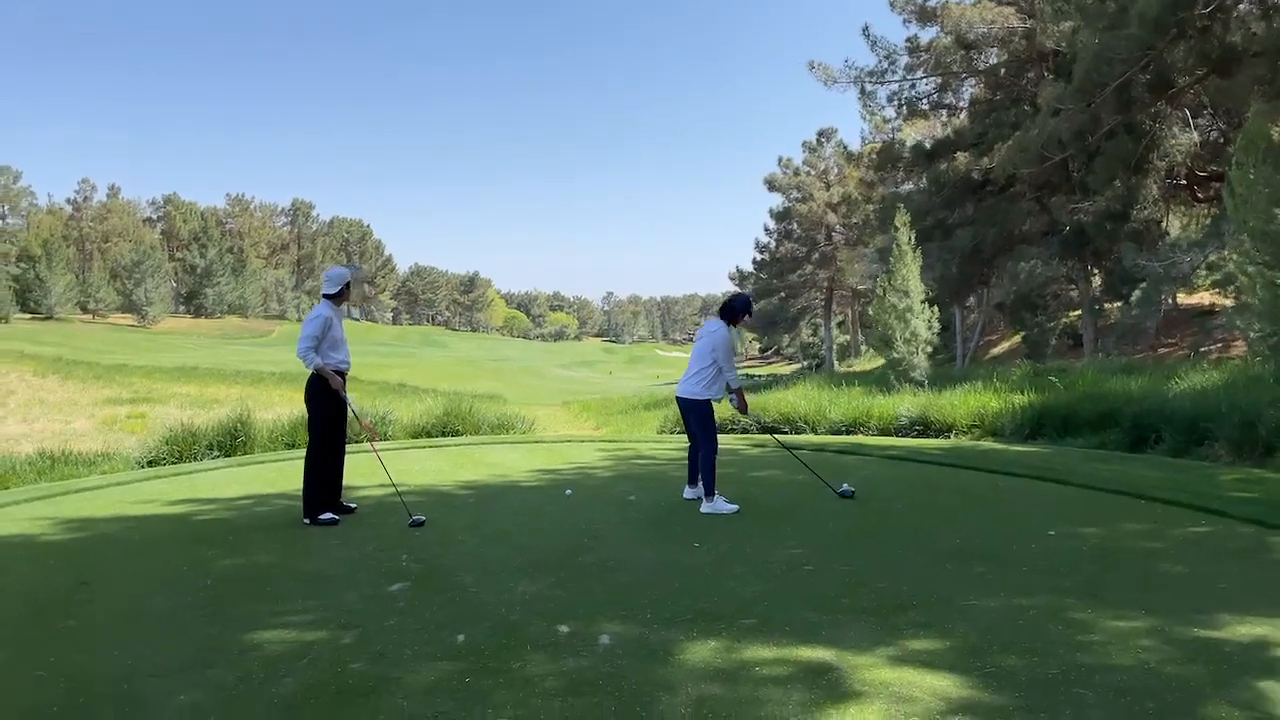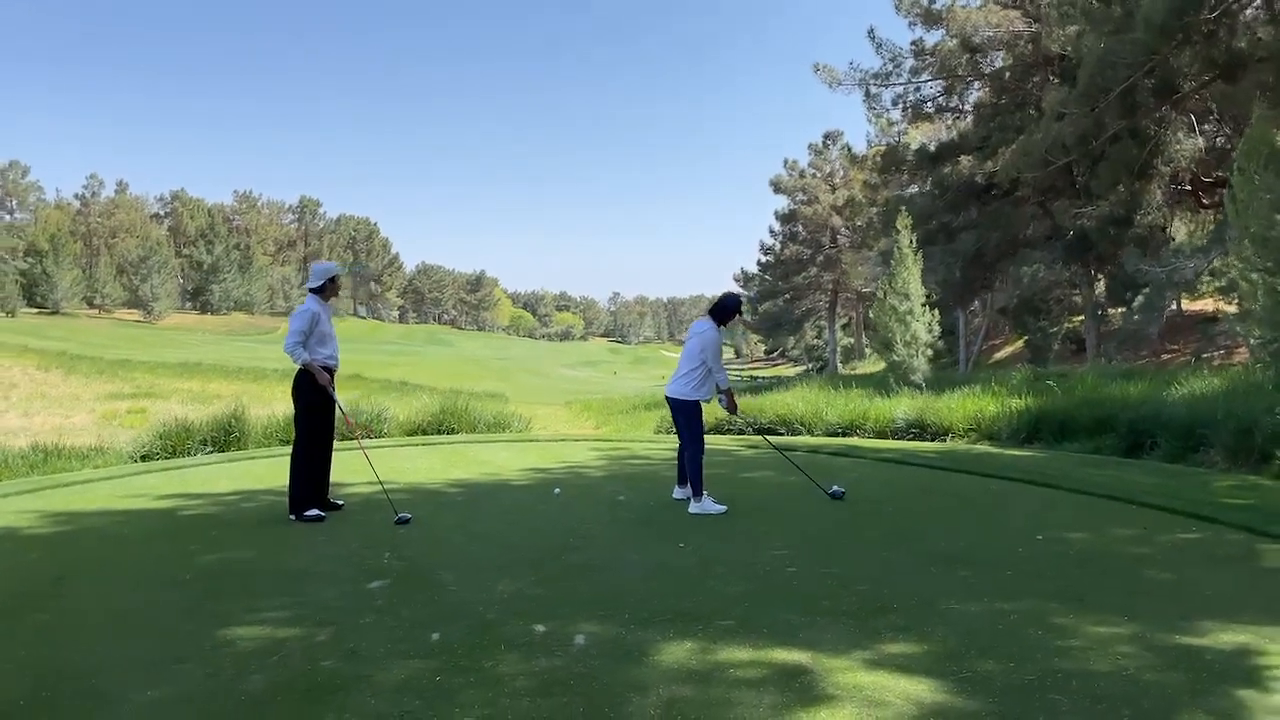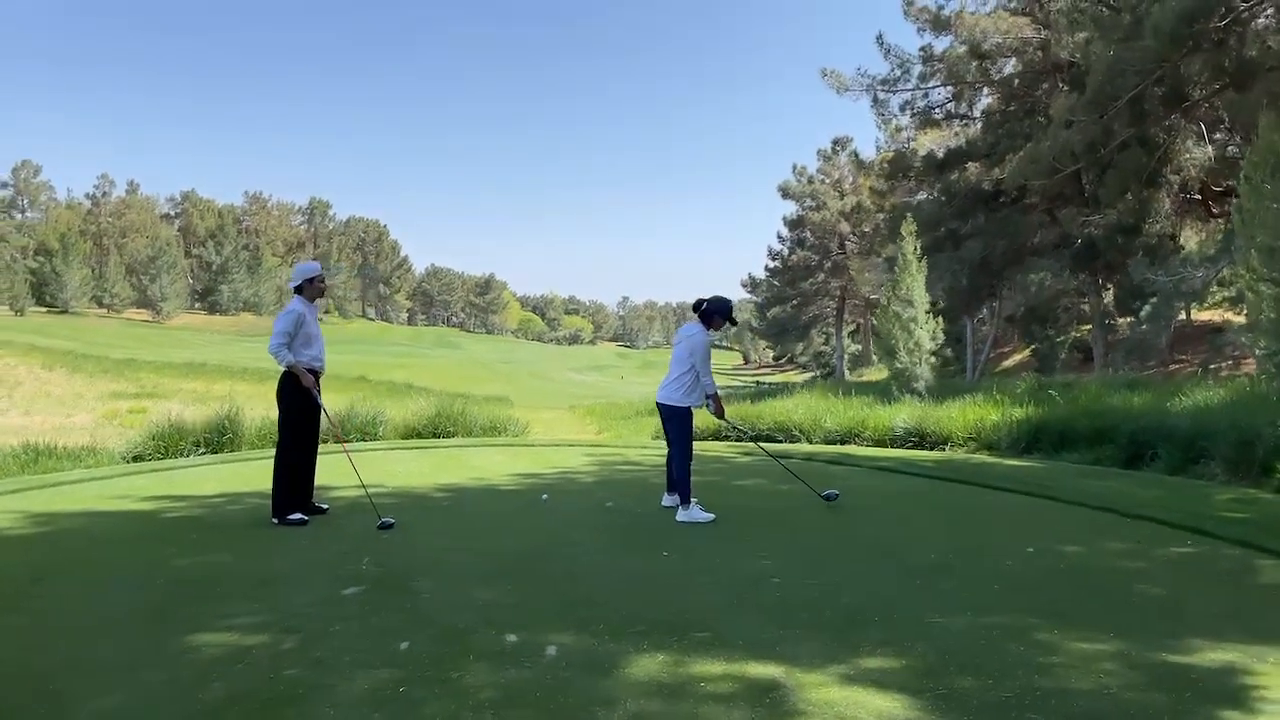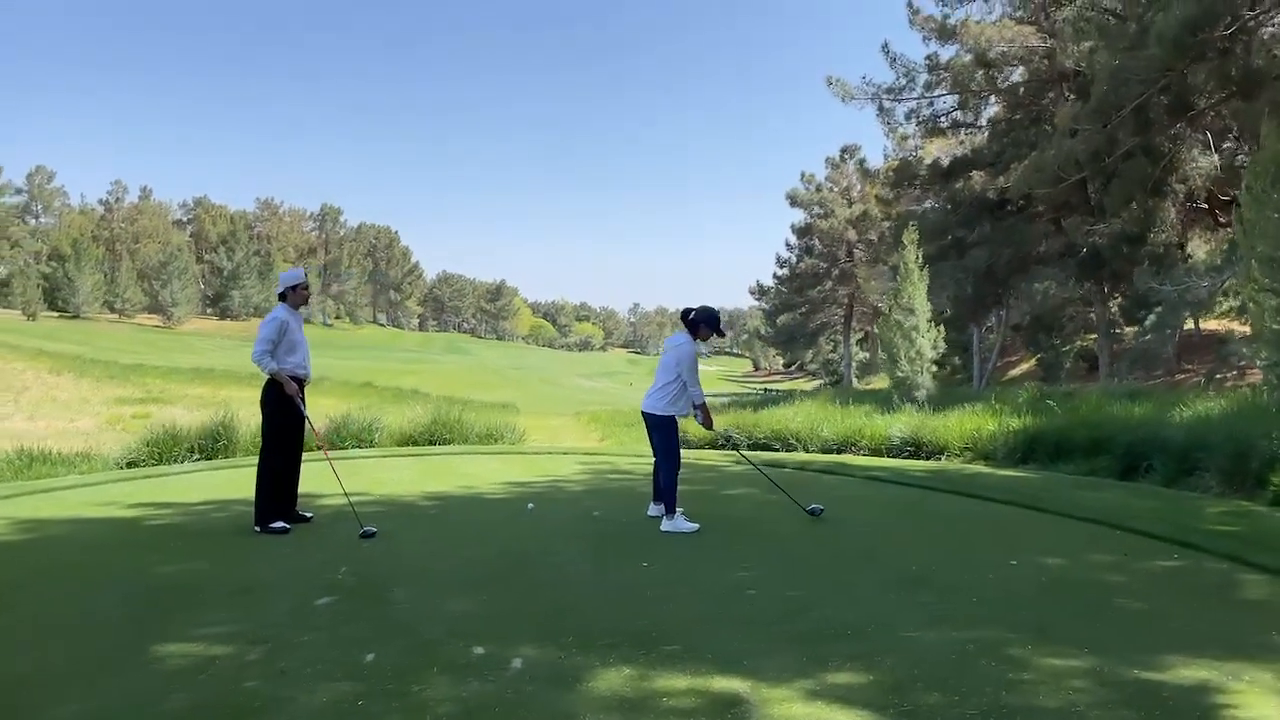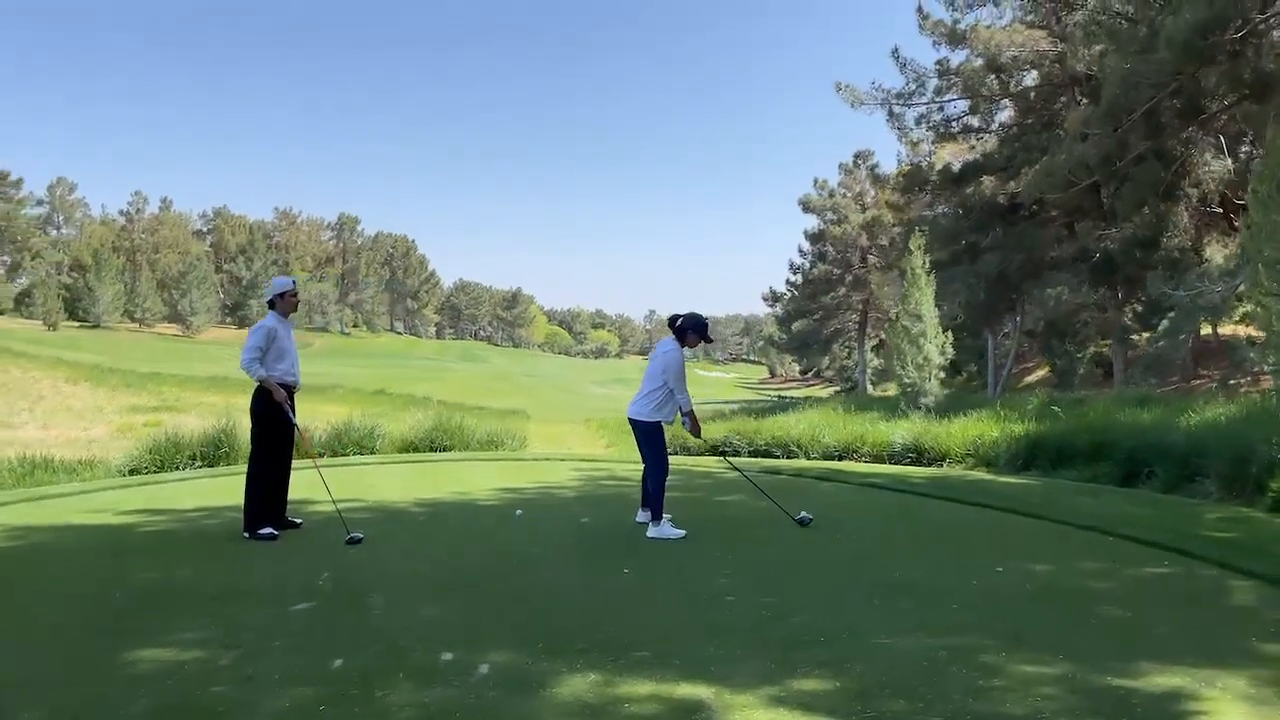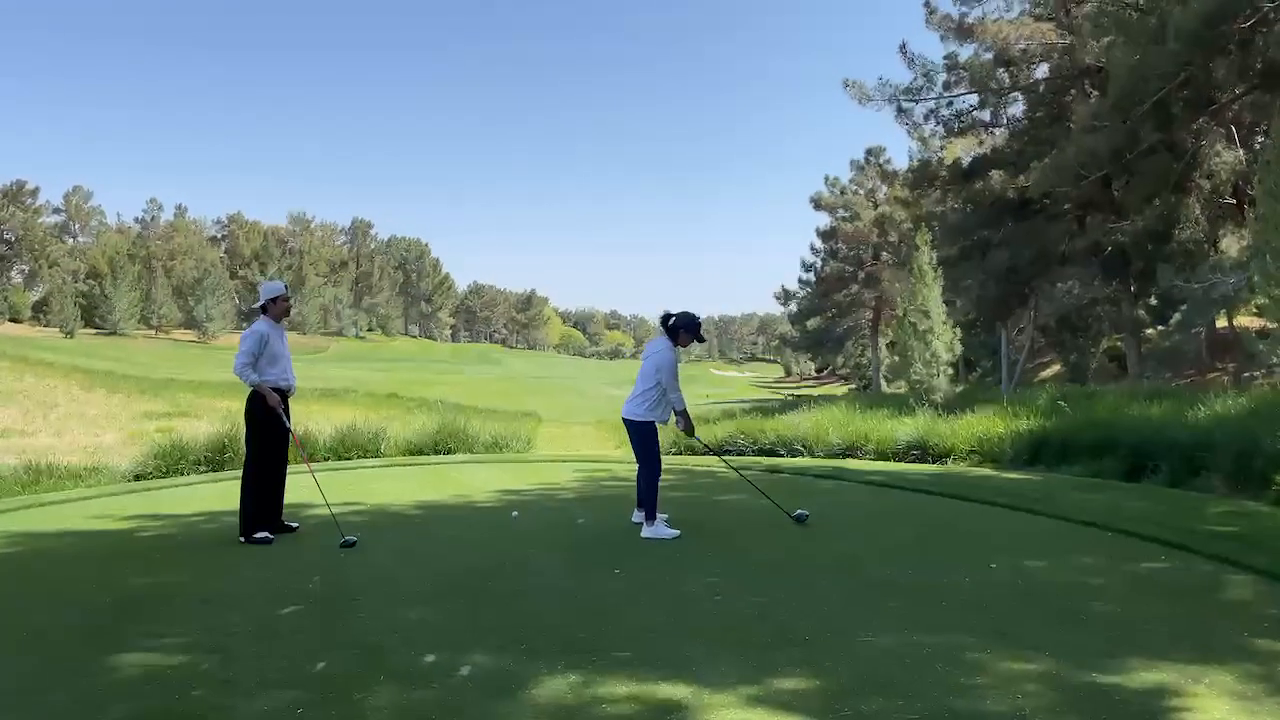
dt=0.3s
person 1, frame 1
left shoulder: (334, 314)
right shoulder: (321, 315)
right elbow: (305, 351)
right wrist: (330, 376)
left hip: (335, 385)
right hip: (323, 386)
left knee: (336, 445)
right knee: (320, 446)
left ankle: (331, 500)
right ankle: (313, 509)
person 1, frame 2
left shoulder: (323, 309)
right shoulder: (308, 310)
right elbow: (292, 346)
right wrist: (317, 371)
left hip: (324, 381)
right hip: (311, 381)
left knee: (323, 441)
right knee: (307, 442)
left ankle: (319, 497)
right ankle: (299, 505)
person 1, frame 3
left shoulder: (310, 311)
right shoulder: (294, 311)
right elbow: (277, 347)
right wrist: (302, 374)
left hip: (310, 383)
right hip: (296, 383)
left knee: (308, 444)
right knee: (291, 445)
left ankle: (303, 501)
right ankle: (283, 509)
person 1, frame 4
left shoulder: (295, 319)
right shoulder: (278, 318)
right elbow: (260, 355)
right wrist: (286, 381)
left hip: (295, 391)
right hip: (280, 391)
left knee: (292, 452)
right knee: (274, 453)
left ankle: (286, 510)
right ankle: (265, 517)
person 1, frame 5
left shoulder: (286, 327)
right shoulder: (267, 327)
right elbow: (248, 362)
right wrist: (274, 388)
left hip: (285, 397)
right hip: (269, 397)
left knee: (282, 459)
right knee: (263, 459)
left ankle: (276, 515)
right ankle: (254, 523)
person 1, frame 6
left shoulder: (279, 332)
right shoulder: (258, 331)
right elbow: (242, 367)
right wrist: (267, 393)
left hip: (280, 401)
right hip: (263, 402)
left knee: (277, 463)
right knee: (258, 464)
left ankle: (272, 519)
right ankle: (250, 527)
person 2, frame 1
left shoulder: (711, 325)
right shoulder: (722, 334)
right elbow: (729, 370)
left wrist: (731, 390)
right wrist: (740, 398)
left hip: (686, 393)
right hip: (697, 397)
left knee: (697, 443)
right knee: (708, 447)
left ankle: (692, 487)
right ankle: (709, 501)
person 2, frame 2
left shoulder: (700, 324)
right shoulder: (711, 334)
right elbow: (717, 370)
left wrist: (721, 392)
right wrist: (729, 398)
left hip: (677, 392)
right hip: (687, 397)
left knee: (687, 443)
right knee: (695, 447)
left ankle: (682, 488)
right ankle: (698, 501)
person 2, frame 3
left shoulder: (689, 329)
right shoulder: (700, 338)
right elbow: (705, 375)
left wrist: (709, 397)
right wrist: (717, 403)
left hip: (667, 399)
right hip: (677, 402)
left knee: (676, 450)
right knee: (683, 454)
left ankle: (671, 495)
right ankle: (685, 509)
person 2, frame 4
left shoulder: (678, 339)
right shoulder: (687, 348)
right elbow: (693, 385)
left wrist: (697, 408)
right wrist: (706, 414)
left hip: (653, 408)
right hip: (662, 412)
left knee: (663, 459)
right knee: (671, 463)
left ankle: (657, 504)
right ankle: (670, 518)
person 2, frame 5
left shoulder: (666, 345)
right shoulder: (674, 355)
right elbow: (680, 392)
left wrist: (685, 416)
right wrist: (693, 422)
left hip: (641, 414)
right hip: (647, 418)
left knee: (652, 465)
right knee: (659, 468)
left ankle: (645, 511)
right ankle: (656, 524)
person 2, frame 6
left shoulder: (658, 345)
right shoulder: (666, 354)
right elbow: (673, 392)
left wrist: (679, 416)
right wrist: (687, 421)
left hip: (635, 414)
right hip: (641, 417)
left knee: (646, 465)
right knee: (653, 468)
left ankle: (641, 511)
right ankle: (650, 525)
